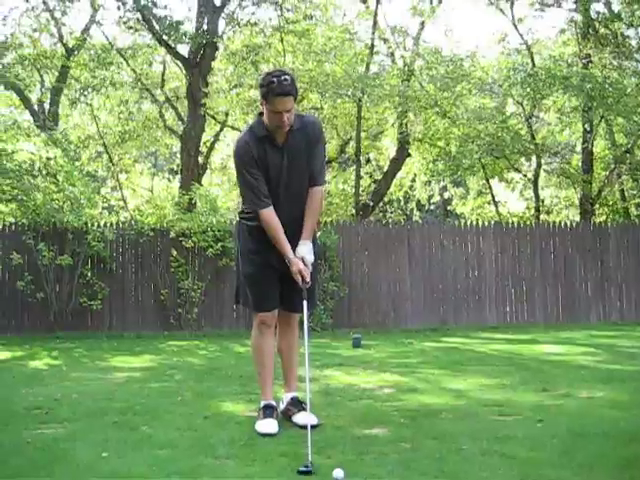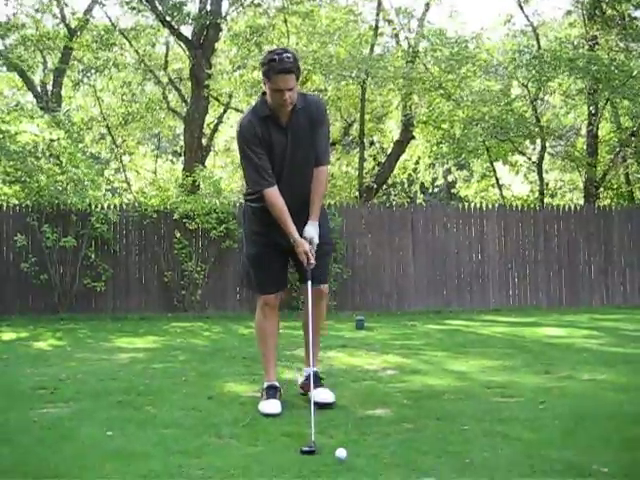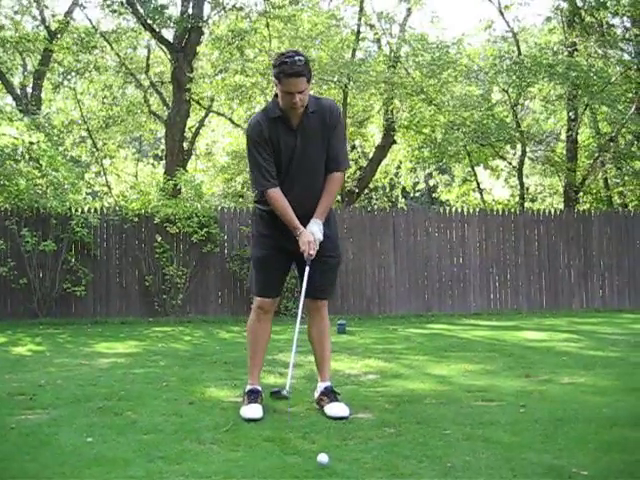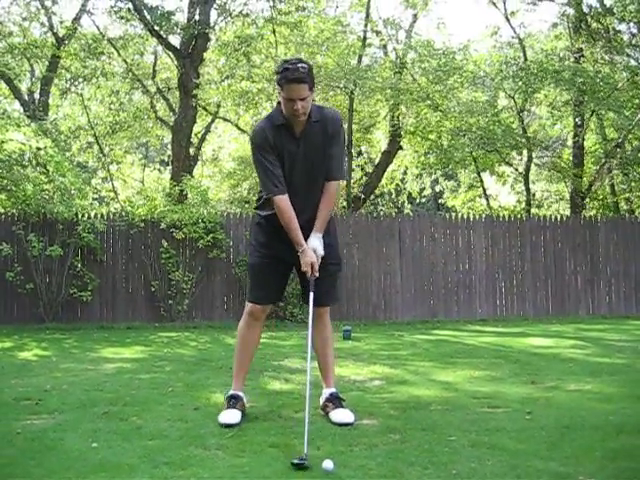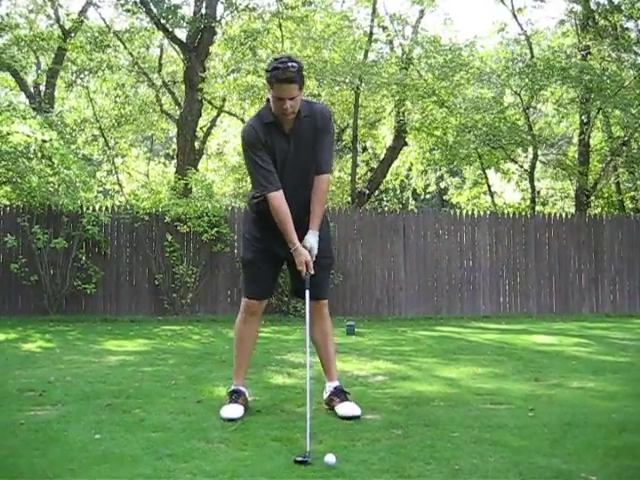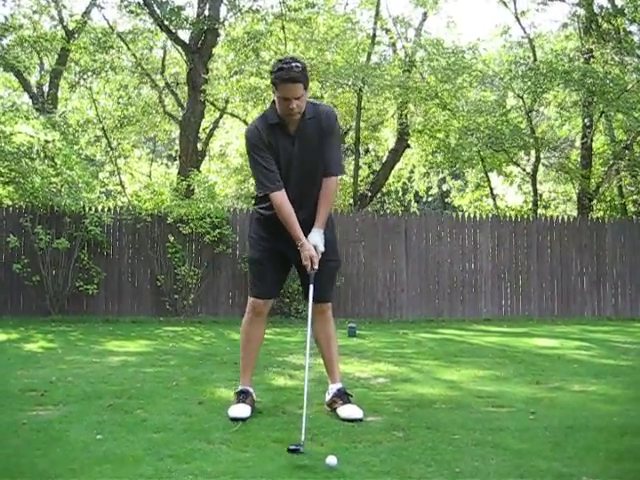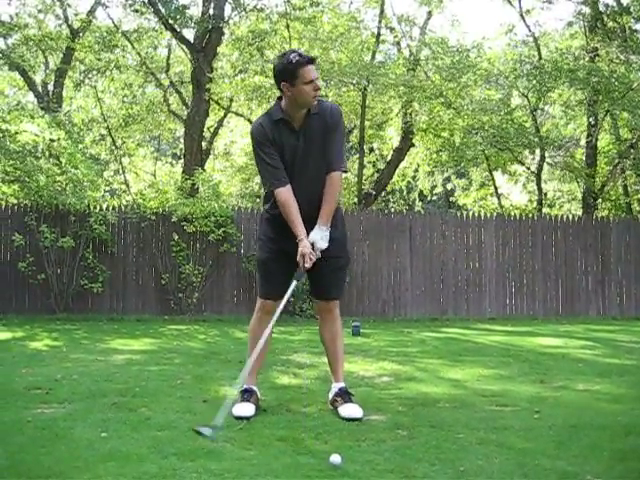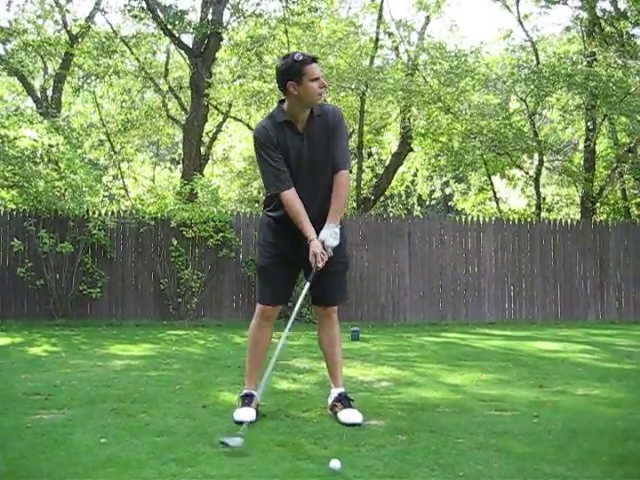
dt=0.5s
person 1, frame 1
left shoulder: (311, 129)
right shoulder: (247, 145)
left elbow: (316, 188)
right elbow: (262, 207)
left wrist: (305, 244)
right wrist: (289, 257)
left hip: (300, 239)
right hip: (259, 239)
left knee: (291, 319)
right knee: (265, 319)
left ankle: (291, 397)
right ankle: (267, 403)
person 1, frame 2
left shoulder: (315, 109)
right shoulder: (249, 125)
left elbow: (321, 167)
right elbow: (267, 187)
left wrist: (312, 224)
right wrist: (294, 238)
left hip: (308, 215)
right hip: (264, 220)
left knee: (318, 292)
right knee: (269, 300)
left ankle: (312, 371)
right ankle: (270, 384)
person 1, frame 3
left shoulder: (329, 114)
right shoulder: (259, 126)
left elbow: (337, 171)
right elbow: (269, 187)
left wrist: (316, 223)
right wrist: (299, 231)
left hip: (319, 222)
right hip: (273, 225)
left knee: (318, 305)
right knee: (263, 304)
left ankle: (324, 387)
right ankle: (253, 388)
person 1, frame 4
left shoulder: (331, 122)
right shoulder: (263, 133)
left elbow: (333, 182)
right elbow: (278, 195)
left wrist: (316, 237)
right wrist: (301, 247)
left hip: (318, 230)
right hip: (272, 231)
left knee: (321, 312)
right knee: (255, 310)
left ankle: (330, 393)
right ankle: (236, 394)
person 1, frame 5
left shoulder: (320, 117)
right shoulder: (254, 131)
left elbow: (322, 177)
right elbow: (272, 192)
left wrist: (313, 233)
right wrist: (294, 246)
left hip: (312, 225)
right hip: (265, 227)
left knee: (319, 305)
right knee: (251, 306)
left ankle: (333, 387)
right ankle: (238, 389)
person 1, frame 6
left shoulder: (326, 118)
right shoulder: (258, 131)
left elbow: (331, 177)
right elbow: (275, 192)
left wrist: (317, 232)
right wrist: (301, 243)
left hip: (317, 226)
right hip: (270, 227)
left knee: (322, 307)
right knee: (257, 306)
left ankle: (335, 389)
right ankle: (245, 390)
person 1, frame 7
left shoulder: (330, 115)
right shoulder: (263, 129)
left elbow: (335, 173)
right elbow: (280, 188)
left wrist: (321, 230)
right wrist: (301, 237)
left hip: (326, 226)
right hip: (279, 227)
left knee: (329, 306)
right knee: (266, 305)
left ankle: (339, 388)
right ankle: (250, 388)
person 1, frame 8
left shoulder: (332, 118)
right shoulder: (266, 132)
left elbow: (342, 173)
right elbow: (284, 191)
left wrist: (331, 229)
right wrist: (310, 238)
left hip: (327, 231)
right hip: (281, 232)
left knee: (328, 311)
right knee: (266, 309)
left ankle: (338, 393)
right ankle: (249, 393)
